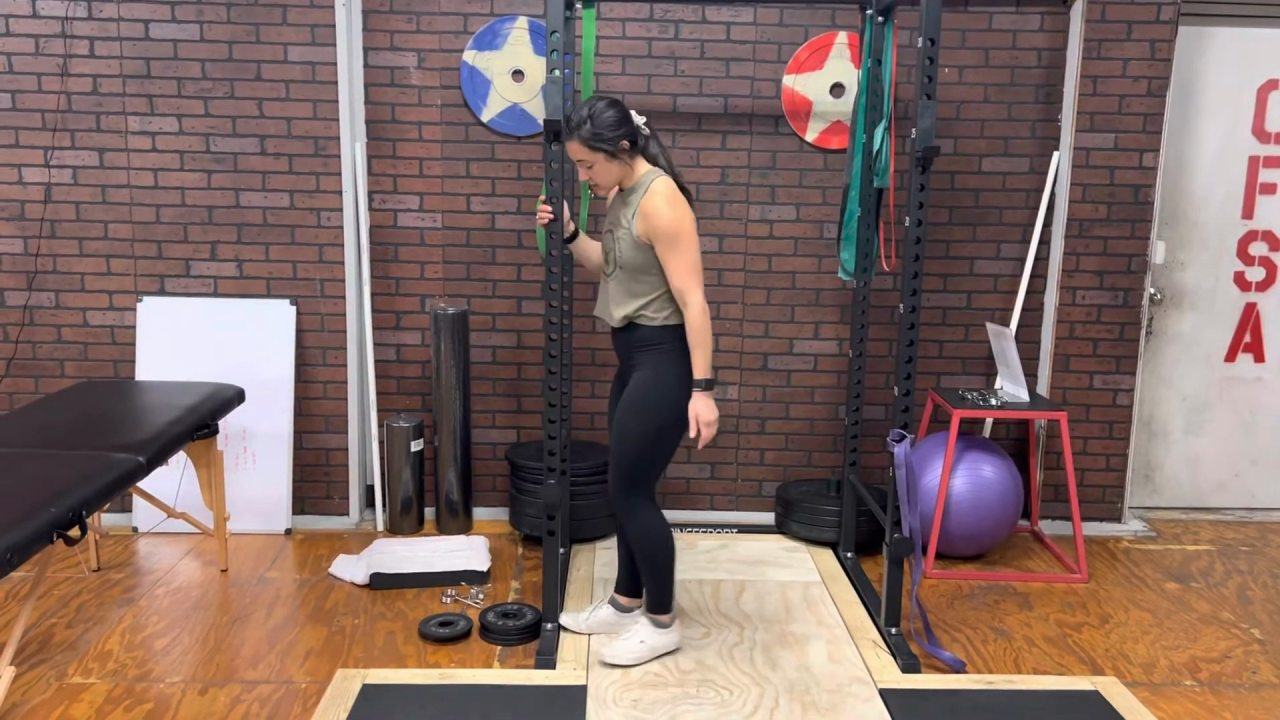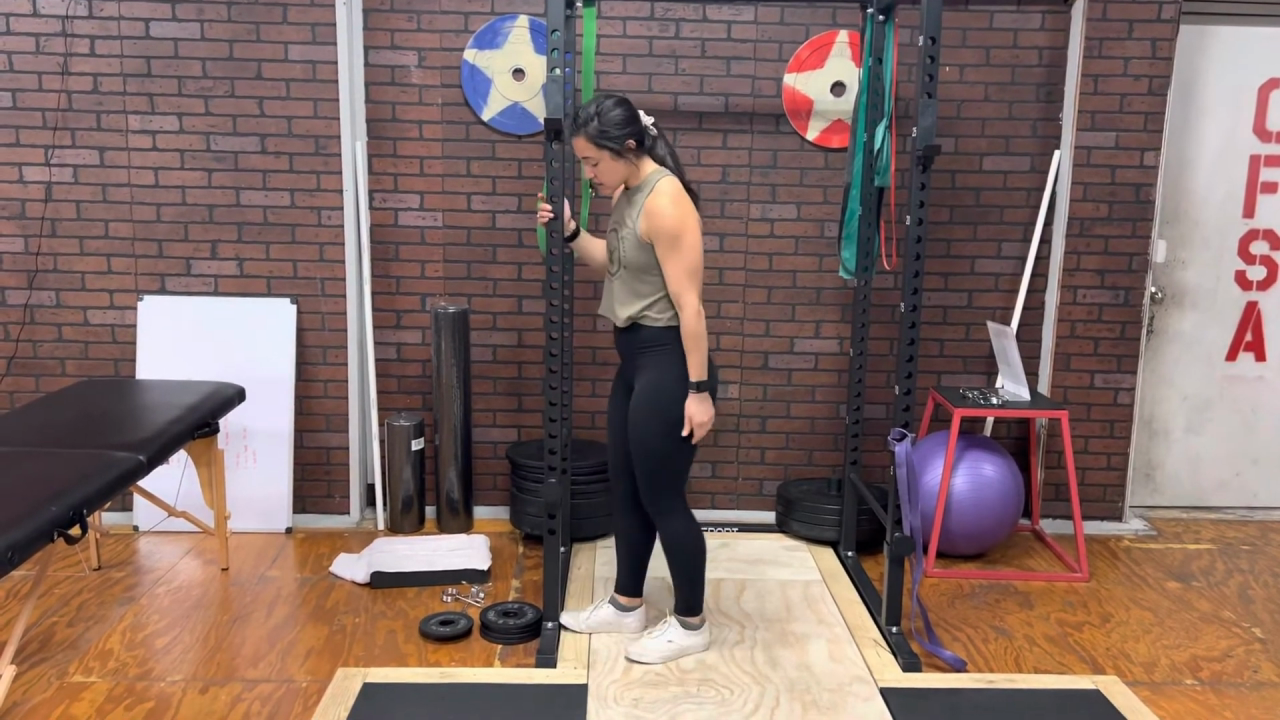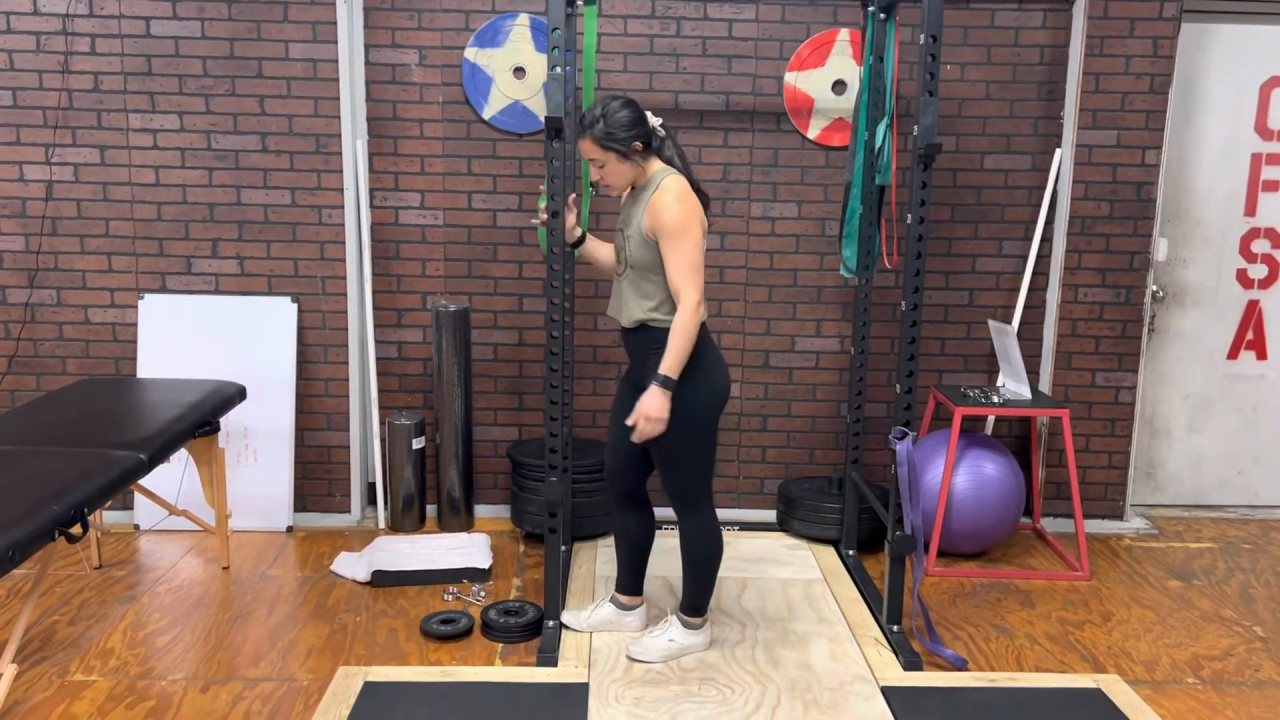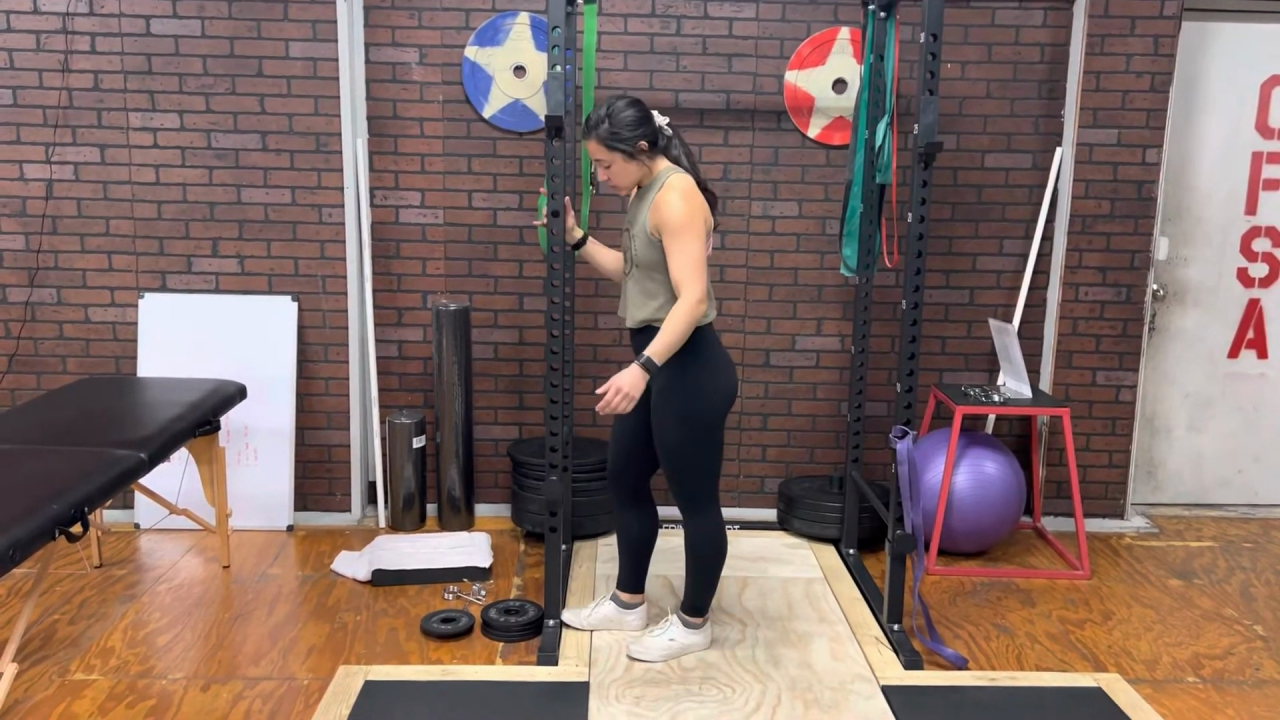
dt=0.2s
person 1, frame 1
left shoulder: (660, 201)
right shoulder: (622, 193)
left elbow: (693, 302)
left wrist: (701, 388)
right wrist: (568, 234)
left hip: (665, 360)
right hip: (633, 356)
left knee: (630, 492)
right knee: (627, 489)
left ankle: (662, 621)
right ankle: (627, 603)
person 1, frame 2
left shoulder: (666, 201)
right shoulder: (628, 192)
left elbow: (690, 305)
left wrist: (698, 390)
right wrist: (570, 231)
left hip: (669, 363)
right hip: (636, 360)
left knee: (663, 498)
right knee: (626, 488)
left ankle: (690, 623)
right ankle: (627, 604)
person 1, frame 3
left shoulder: (671, 198)
right shoulder: (638, 192)
left elbow: (690, 303)
left wrist: (662, 387)
right wrist: (576, 235)
left hip: (682, 369)
right hip: (646, 359)
left knee: (689, 501)
right knee: (622, 484)
left ankle: (692, 623)
right ankle: (627, 603)
person 1, frame 4
left shoulder: (677, 196)
right shoulder: (646, 191)
left elbow: (692, 299)
left wrist: (642, 369)
right wrist: (577, 238)
left hip: (690, 369)
right hip: (658, 364)
left knee: (696, 501)
right knee: (624, 480)
left ankle: (693, 623)
right ankle: (627, 602)
